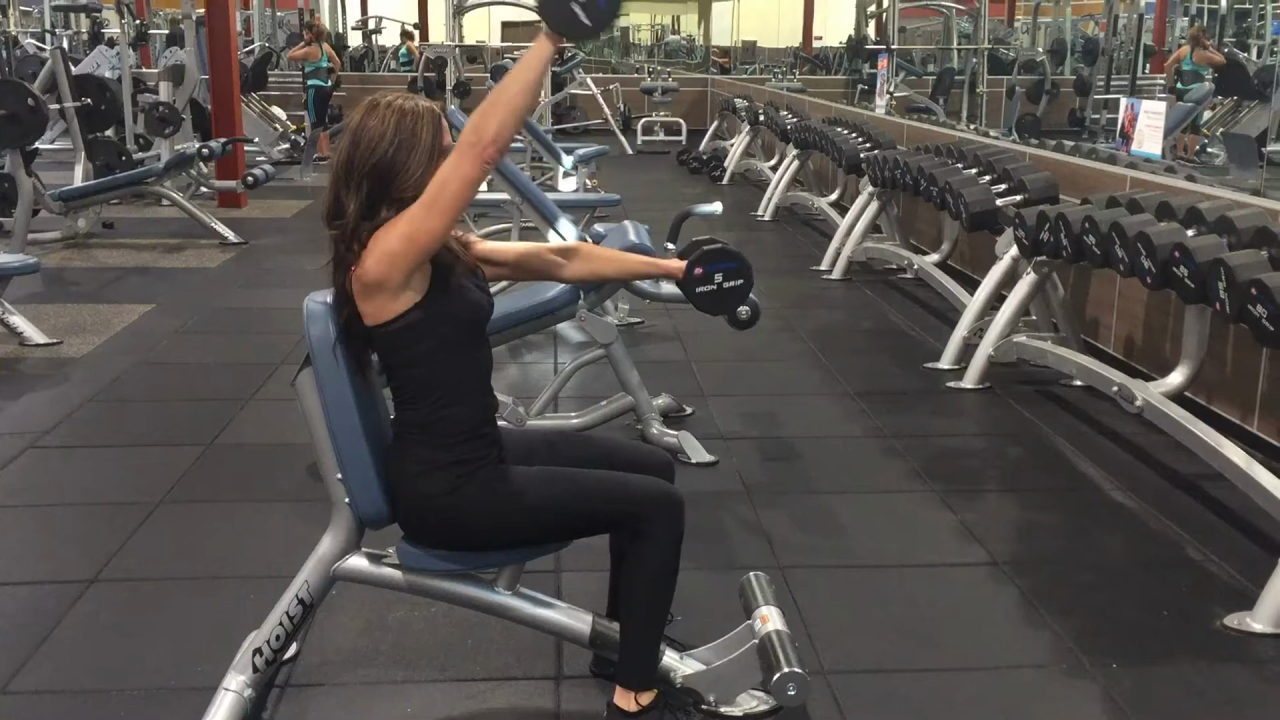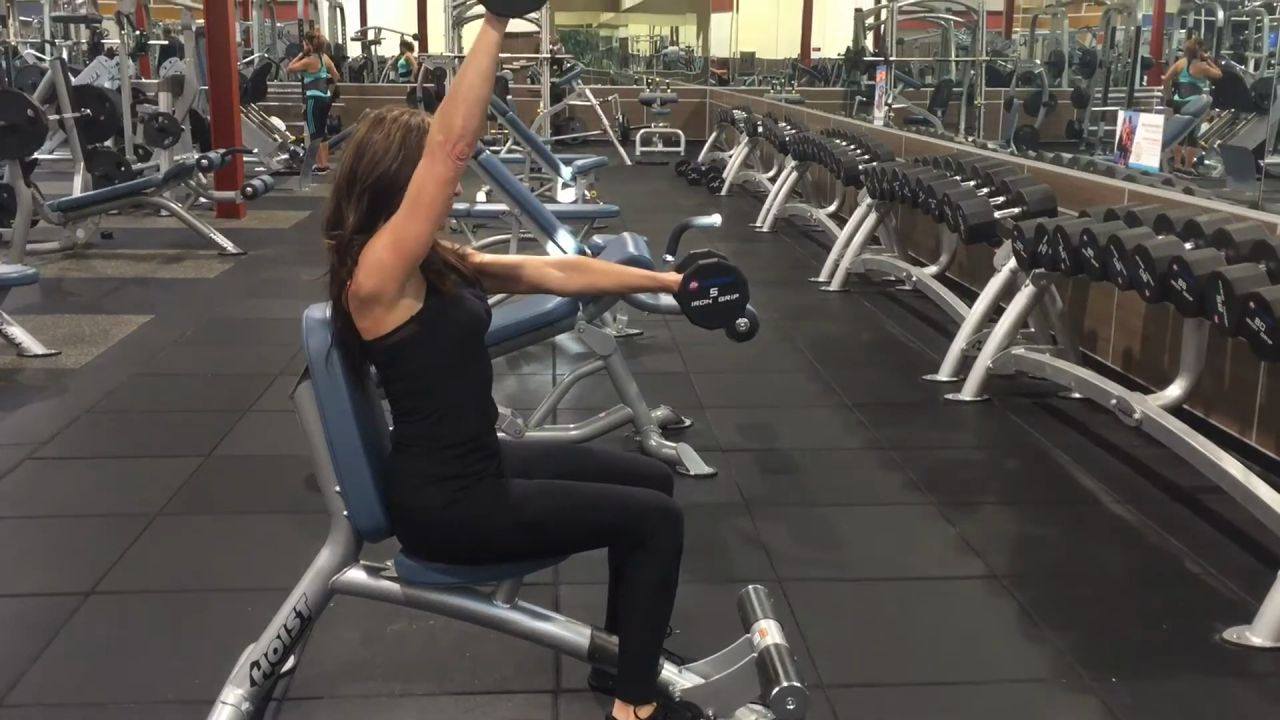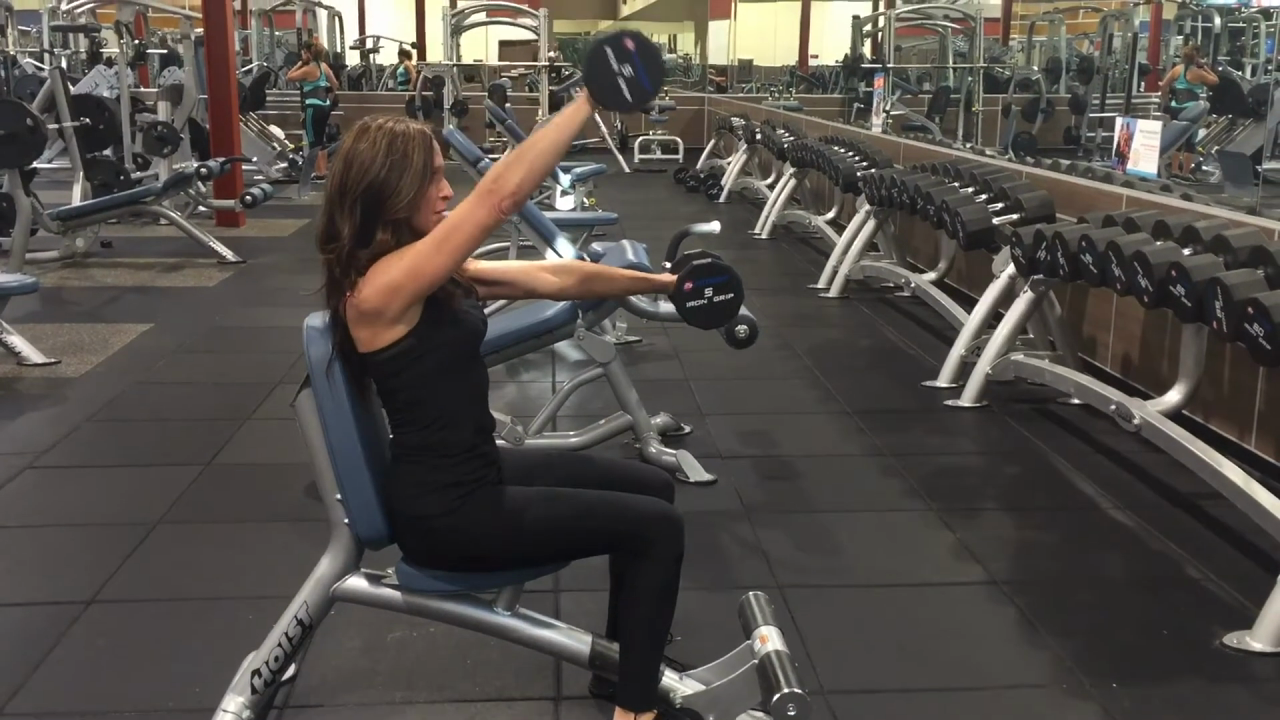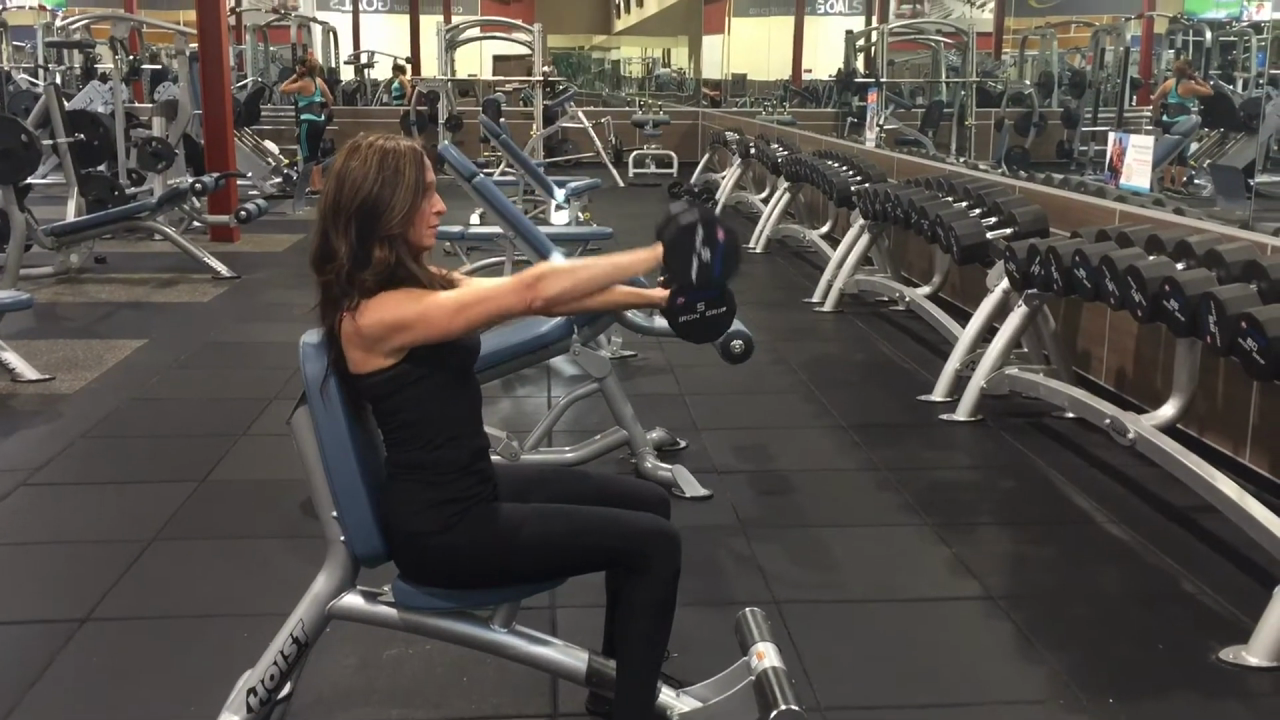
dt=0.5s
person 1, frame 1
left shoulder: (435, 255)
right shoulder: (383, 261)
left elbow: (559, 259)
right elbow: (480, 151)
left wrist: (669, 268)
right wrist: (547, 40)
left hip: (475, 452)
right hip: (445, 489)
left knee: (652, 467)
right knee: (656, 506)
left ankle: (624, 641)
person 1, frame 2
left shoulder: (434, 265)
right shoulder: (378, 275)
left elbow: (557, 272)
right elbow: (450, 147)
left wrist: (668, 282)
right wrist: (492, 26)
left hip: (475, 466)
right hip: (444, 503)
left knee: (652, 481)
right knee: (657, 519)
left ankle: (621, 654)
person 1, frame 3
left shoulder: (428, 275)
right shoulder: (379, 286)
left elbow: (550, 276)
right elbow: (498, 196)
left wrist: (659, 283)
right wrist: (587, 104)
left hip: (475, 471)
right hip: (445, 510)
left knee: (653, 488)
right knee: (658, 527)
left ankle: (623, 662)
person 1, frame 4
left shoulder: (413, 283)
right shoulder: (375, 314)
left elbow: (529, 293)
right elbow: (531, 291)
left wrist: (653, 295)
right wrist: (658, 252)
left hip: (469, 487)
right hip: (440, 527)
left knee: (648, 504)
right knee: (653, 542)
